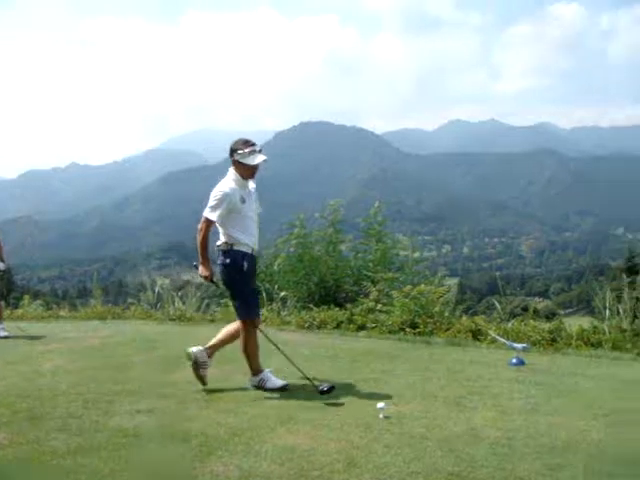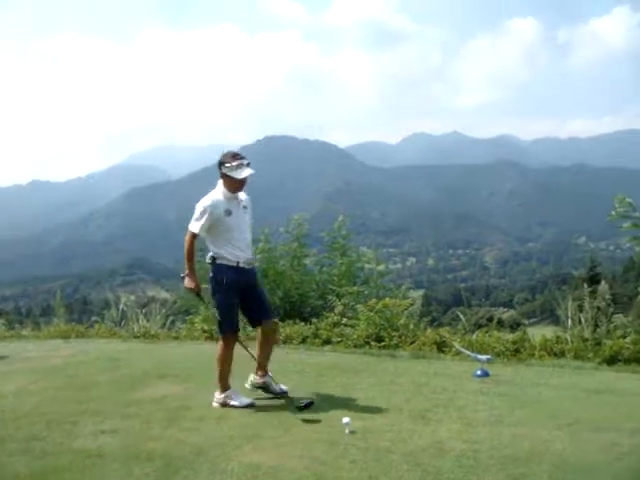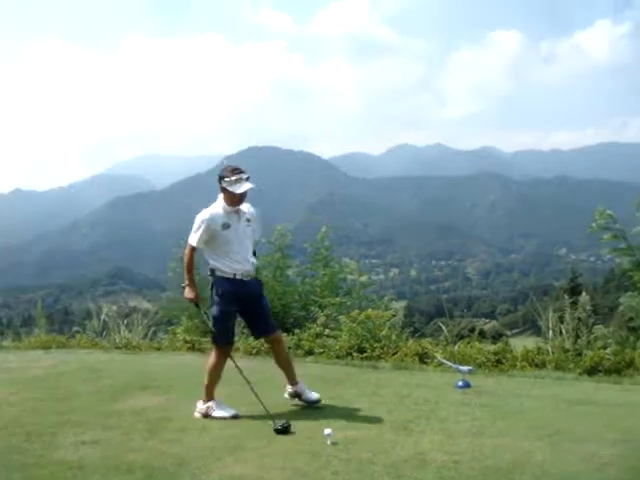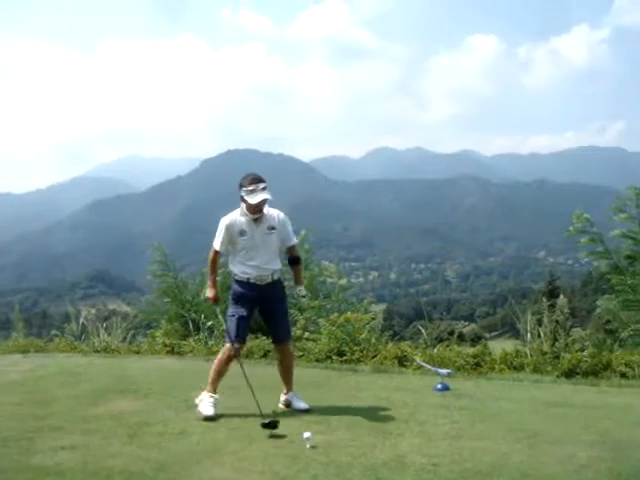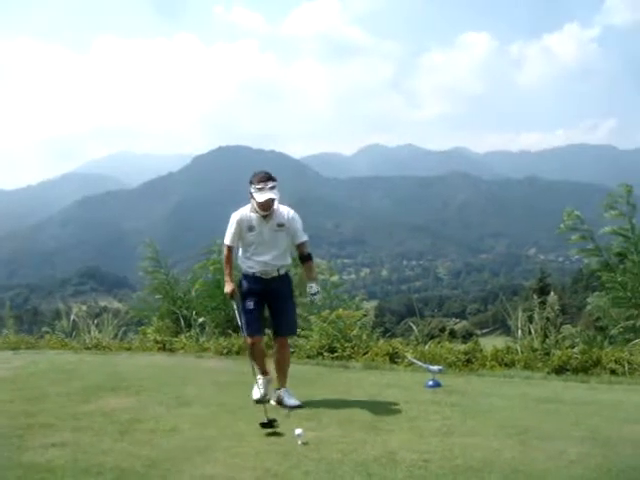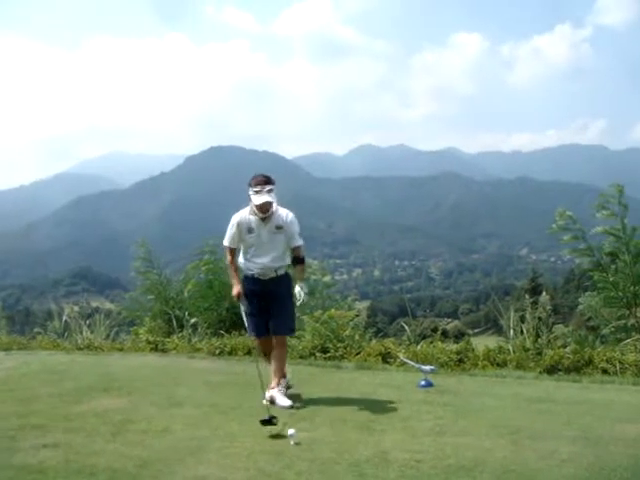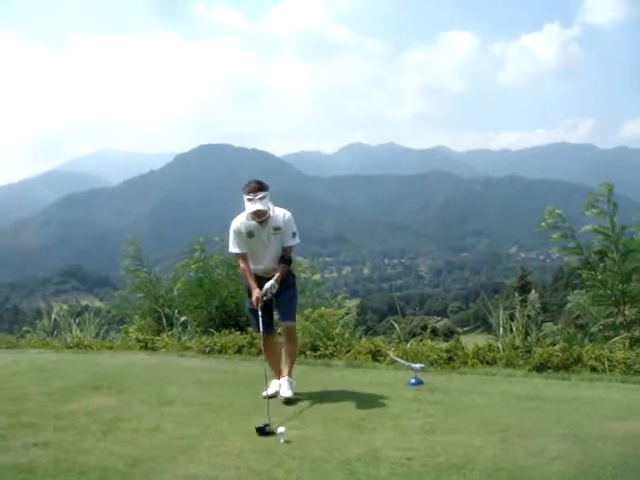
dt=0.2s
person 1, frame 1
left shoulder: (250, 187)
right shoulder: (225, 191)
right elbow: (203, 227)
right wrist: (204, 264)
left hip: (247, 259)
right hip: (236, 260)
left knee: (248, 321)
right knee: (249, 320)
left ankle: (203, 352)
right ankle: (257, 374)
person 1, frame 2
left shoulder: (244, 200)
right shoulder: (210, 203)
right elbow: (190, 239)
right wrist: (190, 275)
left hip: (246, 270)
right hip: (225, 273)
left knee: (269, 325)
right knee: (230, 334)
left ankle: (260, 376)
right ankle: (224, 392)
person 1, frame 3
left shoulder: (251, 213)
right shoulder: (209, 217)
right elbow: (190, 251)
right wrist: (190, 285)
left hip: (251, 284)
right hip: (225, 285)
left knee: (275, 338)
right knee: (222, 348)
left ankle: (296, 386)
right ankle: (207, 402)
person 1, frame 4
left shoulder: (279, 218)
right shoulder: (230, 222)
left elbow: (292, 253)
right elbow: (215, 254)
left wrist: (299, 283)
right wrist: (211, 286)
left hip: (273, 286)
right hip: (243, 288)
left knee: (284, 345)
right knee: (234, 346)
left ankle: (288, 394)
right ankle: (208, 394)
person 1, frame 5
left shoulder: (289, 215)
right shoulder: (239, 217)
left elbow: (303, 250)
right elbow: (229, 250)
left wrist: (311, 281)
right wrist: (228, 280)
left hip: (280, 280)
right hip: (251, 282)
left knee: (282, 339)
right knee: (253, 339)
left ankle: (281, 389)
right ankle: (263, 376)
person 1, frame 6
left shoulder: (287, 217)
right shoulder: (239, 220)
left elbow: (297, 254)
right elbow: (231, 253)
left wrist: (300, 282)
right wrist: (236, 283)
left hip: (280, 281)
right hip: (252, 282)
left knee: (280, 337)
right knee: (263, 339)
left ankle: (275, 387)
right ankle: (282, 378)
person 1, frame 7
left shoulder: (284, 217)
right shoulder: (238, 225)
left elbow: (287, 255)
right elbow: (243, 261)
left wrist: (275, 281)
right wrist: (254, 289)
left hip: (282, 278)
right hip: (255, 279)
left knee: (288, 326)
right knee: (266, 334)
left ankle: (286, 379)
right ankle: (277, 379)
